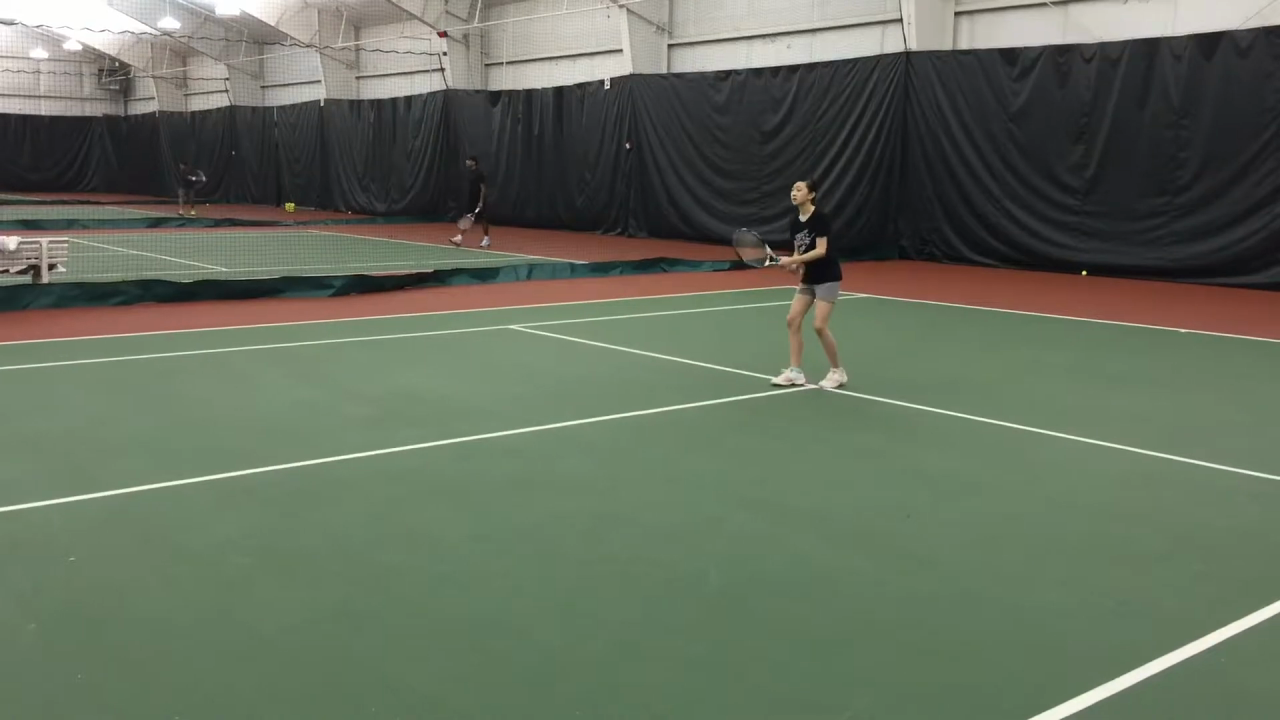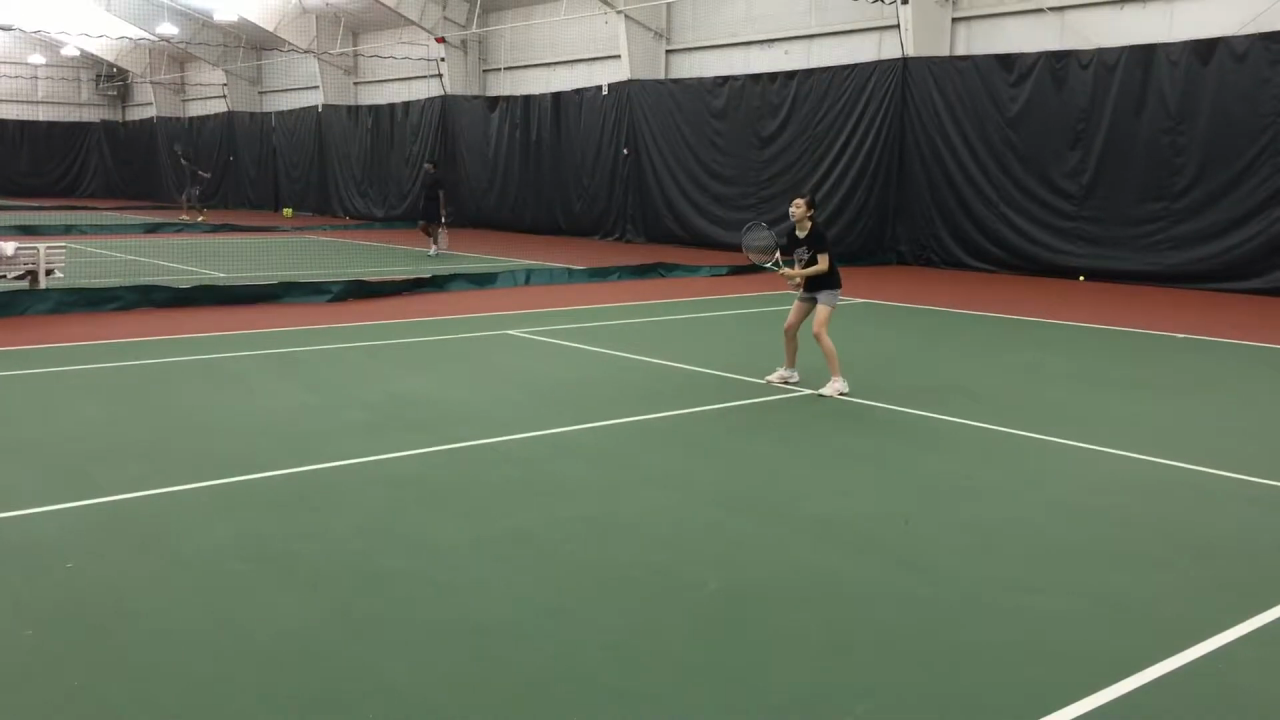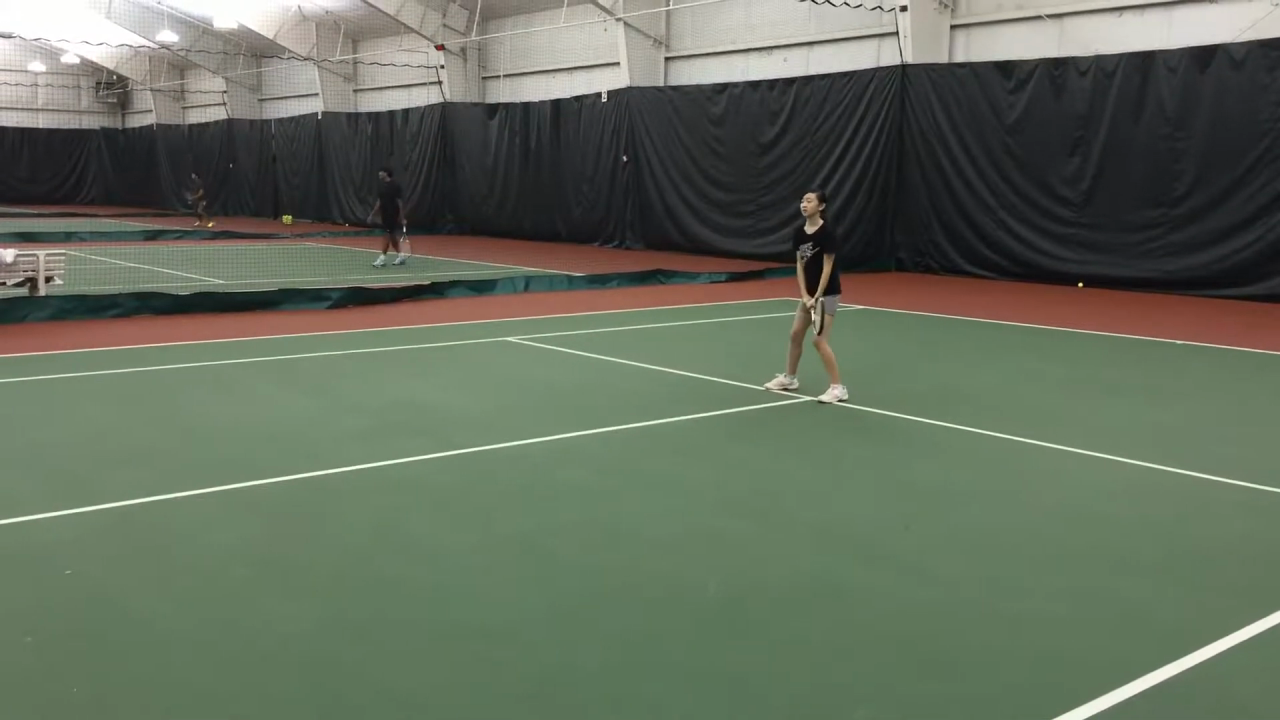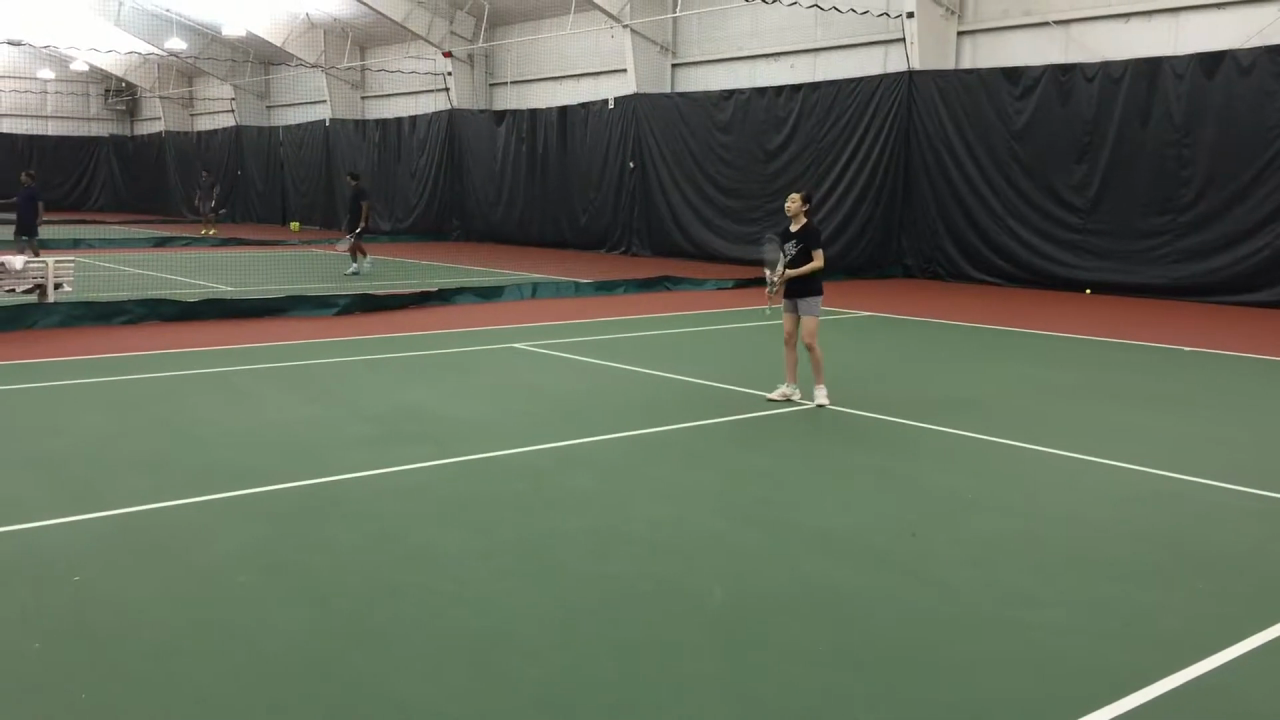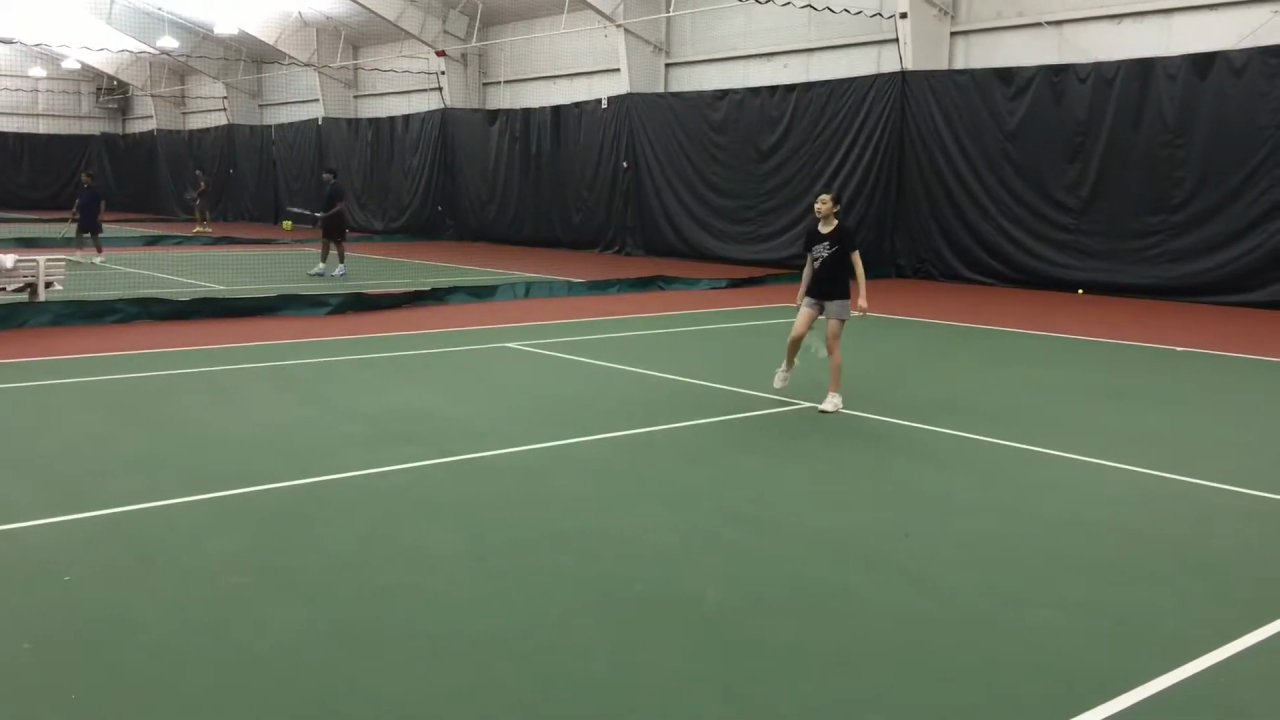
dt=1s
person 1, frame 1
left shoulder: (819, 217)
right shoulder: (795, 221)
left elbow: (821, 251)
left wrist: (793, 260)
right wrist: (793, 264)
left hip: (828, 278)
right hip: (808, 278)
left knee: (820, 326)
right knee: (793, 321)
left ankle: (838, 371)
right ankle: (795, 372)
person 1, frame 2
left shoulder: (817, 233)
right shoulder: (792, 235)
left elbow: (823, 266)
left wrist: (796, 274)
right wrist: (797, 279)
left hip: (828, 287)
right hip: (809, 287)
left knee: (818, 331)
right knee: (789, 328)
left ankle: (838, 381)
right ankle: (789, 371)
person 1, frame 3
left shoulder: (827, 232)
right shoulder: (799, 232)
left elbow: (827, 268)
right elbow: (800, 265)
left wrist: (818, 297)
right wrist: (805, 295)
left hip: (827, 293)
right hip: (809, 293)
left knee: (819, 340)
right knee: (795, 335)
left ankle: (838, 387)
right ankle: (789, 378)
person 1, frame 4
left shoulder: (811, 230)
right shoulder: (785, 232)
left elbow: (819, 263)
left wrist: (791, 273)
right wrist: (777, 281)
left hip: (810, 293)
right hip: (790, 293)
left knee: (809, 341)
right knee: (789, 338)
left ankle: (820, 387)
right ankle: (791, 387)
person 1, frame 5
left shoulder: (844, 233)
right shoulder: (811, 234)
left elbow: (858, 265)
left wrist: (862, 296)
right wrist: (801, 293)
left hip: (838, 296)
right hip: (814, 294)
left knee: (832, 344)
right knee: (796, 335)
left ankle: (834, 395)
right ankle: (787, 366)
